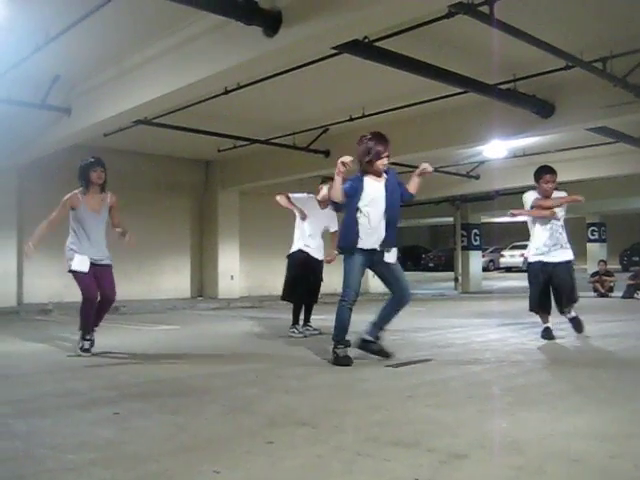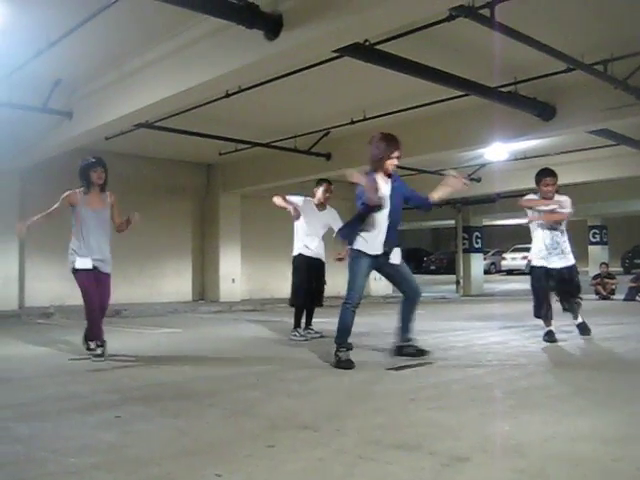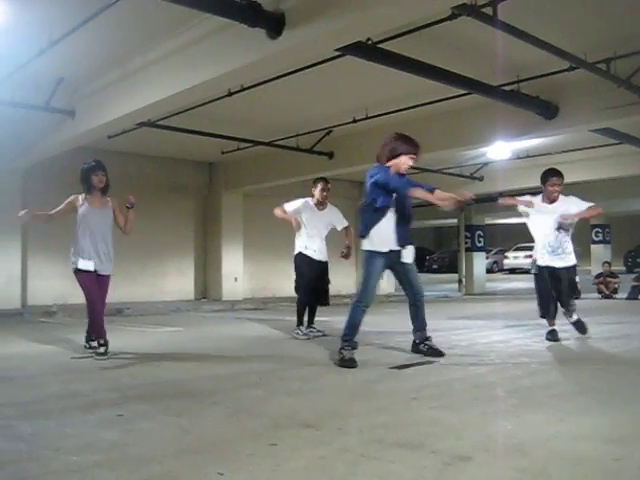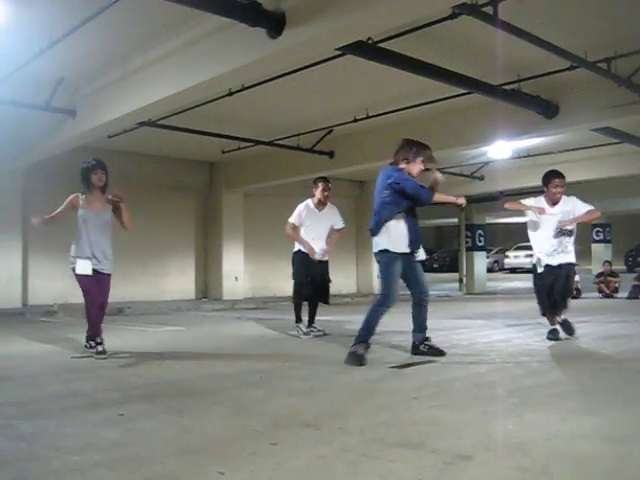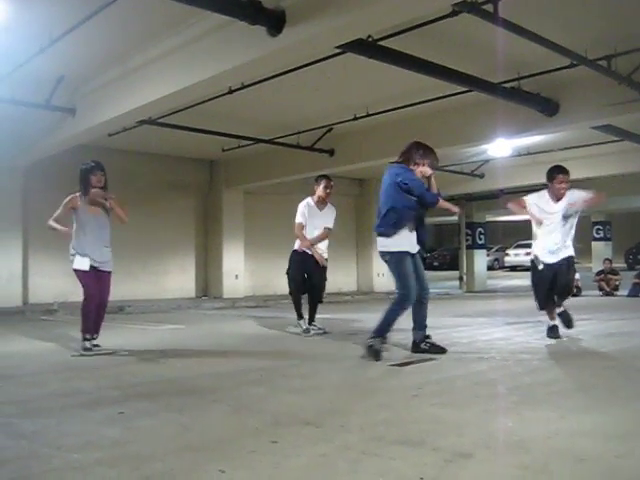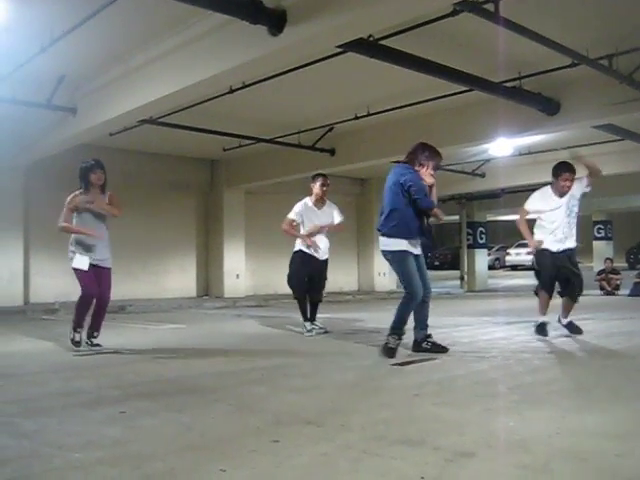
dt=0.1s
person 1, frame 1
left shoulder: (390, 179)
right shoulder: (355, 181)
left elbow: (406, 196)
right elbow: (338, 202)
left wrist: (419, 175)
right wrist: (339, 173)
left hip: (383, 250)
right hip: (357, 248)
left knee: (403, 294)
right knee: (349, 297)
left ankle: (371, 337)
right ankle: (339, 346)
person 1, frame 2
left shoulder: (397, 183)
right shoulder: (368, 180)
left elbow: (423, 203)
right elbow: (372, 204)
left wrist: (447, 185)
right wrist: (366, 186)
left hip: (387, 251)
right hip: (362, 250)
left knee: (412, 292)
right knee: (353, 299)
left ankle: (403, 341)
right ankle: (341, 349)
person 1, frame 3
left shoulder: (401, 179)
right shoulder: (378, 174)
left elbow: (427, 191)
right elbow: (406, 190)
left wrist: (455, 197)
right wrist: (440, 200)
left hip: (398, 248)
right hip: (375, 248)
left knee: (417, 294)
right knee: (365, 299)
left ankle: (420, 341)
right ankle: (346, 348)
person 1, frame 4
left shoulder: (402, 178)
right shoulder: (392, 174)
left elbow: (425, 194)
right elbow: (422, 195)
left wrist: (434, 182)
right wrist: (454, 199)
left hip: (406, 247)
right hip: (389, 246)
left knee: (421, 295)
right knee: (388, 297)
left ankle: (419, 341)
right ankle: (359, 345)
person 1, frame 5
left shoulder: (407, 178)
right shoulder: (400, 172)
left elbow: (428, 196)
right elbow: (428, 199)
left wrist: (431, 181)
right wrist: (450, 207)
left hip: (409, 245)
right hip: (394, 245)
left knee: (422, 293)
right knee: (408, 295)
left ankle: (420, 339)
right ankle: (377, 338)
person 1, frame 6
left shoulder: (405, 176)
right shoulder: (406, 173)
left elbow: (424, 205)
right elbow: (423, 203)
left wrist: (431, 187)
right wrist: (437, 213)
left hip: (411, 244)
right hip: (396, 244)
left knee: (424, 292)
right knee: (414, 292)
left ankle: (421, 338)
right ankle: (393, 336)
person 2, frame 1
left shoulder: (110, 199)
right shoulder: (74, 198)
left elbow: (116, 224)
right elbow: (51, 220)
left wrist: (124, 232)
right wrist: (33, 241)
left hip: (101, 256)
right hip: (79, 255)
left knee: (109, 295)
right knee: (91, 296)
left ankle: (91, 329)
right ankle: (85, 337)
person 2, frame 2
left shoulder: (110, 199)
right shoulder: (74, 197)
left elbow: (119, 228)
right elbow: (50, 212)
left wrist: (130, 220)
right wrist: (28, 223)
left hip: (102, 258)
right hip: (81, 257)
left knee: (103, 302)
right knee: (93, 299)
left ankle: (90, 339)
right ankle: (97, 343)
person 2, frame 3
left shoulder: (111, 203)
right shoulder: (77, 200)
left elbow: (126, 230)
right elbow: (52, 216)
left wrist: (130, 208)
right wrist: (31, 213)
left hip: (104, 260)
right hip: (83, 260)
left knee: (99, 303)
right knee: (94, 300)
left ankle: (91, 338)
right ankle: (101, 342)
person 2, frame 4
left shoulder: (111, 200)
right shoulder: (76, 200)
left elbow: (127, 225)
right elbow: (53, 217)
left wrist: (121, 203)
right wrist: (40, 219)
left hip: (104, 258)
right hip: (83, 258)
left knee: (102, 302)
right knee: (92, 299)
left ankle: (91, 338)
right ankle: (97, 342)
person 2, frame 5
left shoulder: (109, 199)
right shoulder: (75, 200)
left elbow: (124, 218)
right elbow: (52, 221)
left wrist: (106, 200)
right wrist: (62, 229)
left hip: (103, 257)
right hip: (82, 255)
left knee: (102, 299)
right knee: (91, 294)
left ankle: (92, 337)
right ankle: (86, 337)
person 2, frame 6
left shoulder: (109, 197)
right shoulder: (75, 198)
left elbow: (117, 212)
right elbow: (61, 225)
left wrist: (92, 204)
right wrist: (82, 230)
left hip: (102, 255)
right hip: (80, 253)
left knee: (104, 296)
right knee: (89, 291)
left ankle: (92, 335)
right ankle: (76, 330)
person 3, frame 1
left shoulder: (561, 196)
right shoulder: (529, 195)
left elbow: (549, 213)
right elbow: (541, 203)
left wrist: (523, 212)
right wrist: (571, 199)
left hip: (561, 255)
right hip: (537, 256)
left knee: (566, 290)
right knee: (538, 295)
left ankle: (570, 313)
right ankle: (546, 325)
person 3, frame 2
left shoulder: (564, 201)
right shoulder: (532, 199)
left elbow: (561, 217)
right elbow: (523, 202)
left wrist: (538, 218)
right wrist: (549, 202)
left hip: (564, 260)
right hip: (540, 262)
left knee: (570, 296)
right knee: (541, 299)
left ankle: (578, 318)
right ankle: (549, 329)
person 3, frame 3
left shoulder: (570, 202)
right shoulder: (529, 201)
left elbow: (597, 210)
right elbow: (503, 201)
left wrist: (577, 216)
right wrist: (522, 202)
left hip: (565, 260)
right hip: (543, 261)
left knee: (567, 297)
right knee: (546, 299)
left ankle: (573, 316)
right ankle: (552, 328)
person 3, frame 4
left shoulder: (571, 202)
right shoulder: (534, 203)
left elbow: (596, 212)
right elbow: (508, 205)
left wrist: (574, 220)
right wrist: (529, 208)
left hip: (565, 260)
right hip: (543, 261)
left knee: (561, 296)
right knee: (545, 298)
left ankle: (561, 317)
right ankle: (553, 326)
person 3, frame 5
left shoulder: (574, 195)
right shoulder: (537, 198)
left elbow: (598, 197)
right elbow: (512, 204)
left wrist: (583, 202)
right wrist: (530, 213)
left hip: (564, 255)
right hip: (542, 256)
left knee: (565, 286)
right knee: (543, 292)
left ankle: (559, 307)
right ankle: (552, 322)
person 3, frame 6
left shoulder: (576, 189)
right shoulder: (539, 196)
left elbow: (596, 173)
right elbow: (521, 217)
left wrist: (584, 163)
right wrist: (530, 239)
left hip: (567, 248)
right hip: (545, 249)
left knee: (574, 283)
right knee: (546, 283)
left ankle: (565, 319)
right ankle: (542, 320)
person 4, frame 1
left shoulder: (331, 212)
right shoulder: (305, 199)
left elbow: (334, 233)
right elbow: (280, 197)
left wrist: (333, 252)
right wrist: (295, 208)
left hip: (317, 255)
right hip: (300, 251)
left knee: (312, 289)
right knee: (299, 288)
left ankle: (306, 324)
right ankle: (294, 325)
person 4, frame 2
left shoulder: (331, 213)
right shoulder: (303, 202)
left elbow: (340, 231)
right elbow: (276, 198)
right wrist: (290, 206)
left hip: (318, 256)
right hip: (302, 254)
left knee: (314, 292)
right knee: (301, 291)
left ankle: (308, 327)
right ankle: (296, 328)
person 4, frame 3
left shoulder: (333, 211)
right shoulder: (303, 204)
left elbow: (347, 229)
right elbow: (277, 211)
left wrist: (348, 247)
right wrist: (292, 217)
left hip: (321, 256)
right hip: (303, 253)
left knee: (319, 291)
right knee: (305, 288)
left ankle: (310, 325)
right ankle: (299, 327)
person 4, frame 4
left shoulder: (333, 210)
right shoulder: (304, 207)
left elbow: (339, 231)
right elbow: (289, 228)
left wrist: (329, 249)
right wrist: (306, 244)
left hip: (321, 255)
right hip: (302, 252)
left knee: (319, 289)
right knee: (301, 285)
left ankle: (311, 324)
right ankle: (299, 323)
person 4, frame 5
left shoulder: (331, 210)
right shoulder: (305, 205)
left elbow: (326, 233)
right elbow: (298, 231)
left wrist: (310, 243)
right wrist: (314, 251)
left hip: (320, 254)
right hip: (301, 251)
left knee: (316, 288)
right knee: (295, 280)
left ankle: (311, 322)
right ankle: (300, 318)
person 4, frame 6
left shoulder: (331, 207)
right shoulder: (302, 206)
left elbow: (339, 226)
right elbow: (286, 226)
left wrist: (318, 229)
right wrist: (304, 239)
left hip: (321, 255)
right hip: (303, 252)
left knee: (316, 289)
right knee: (298, 283)
left ankle: (312, 321)
right ankle: (306, 321)
